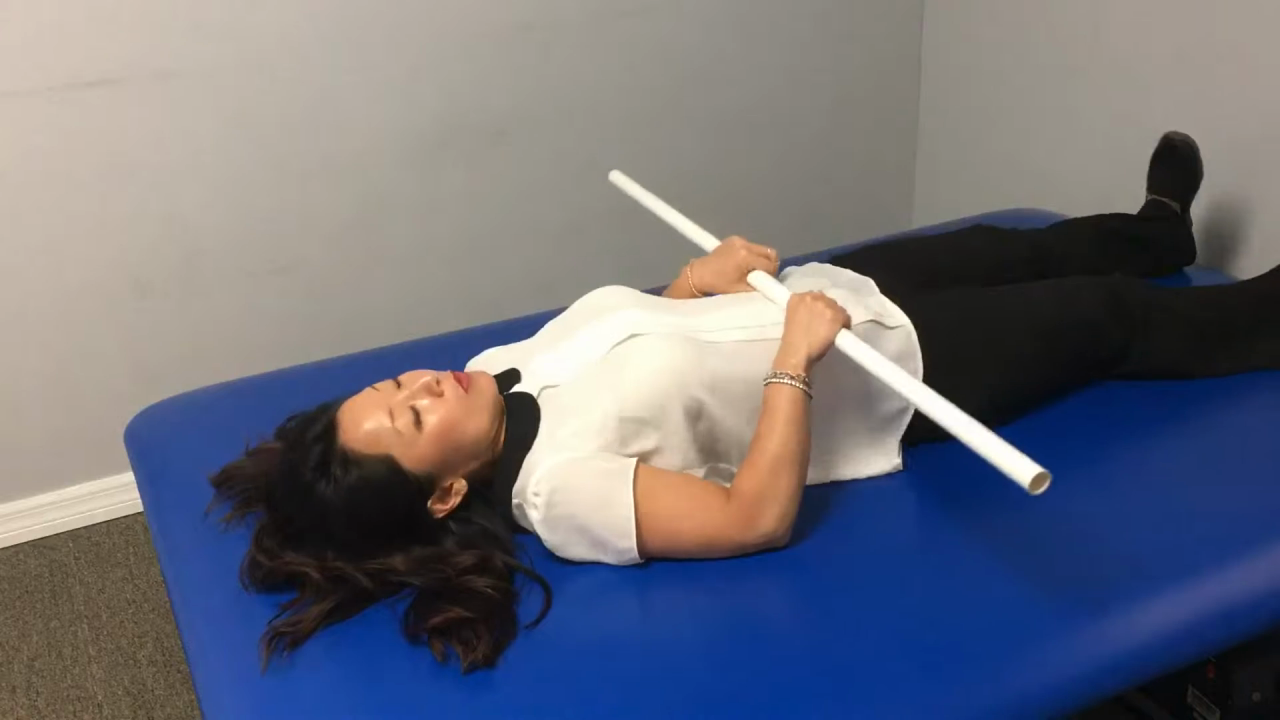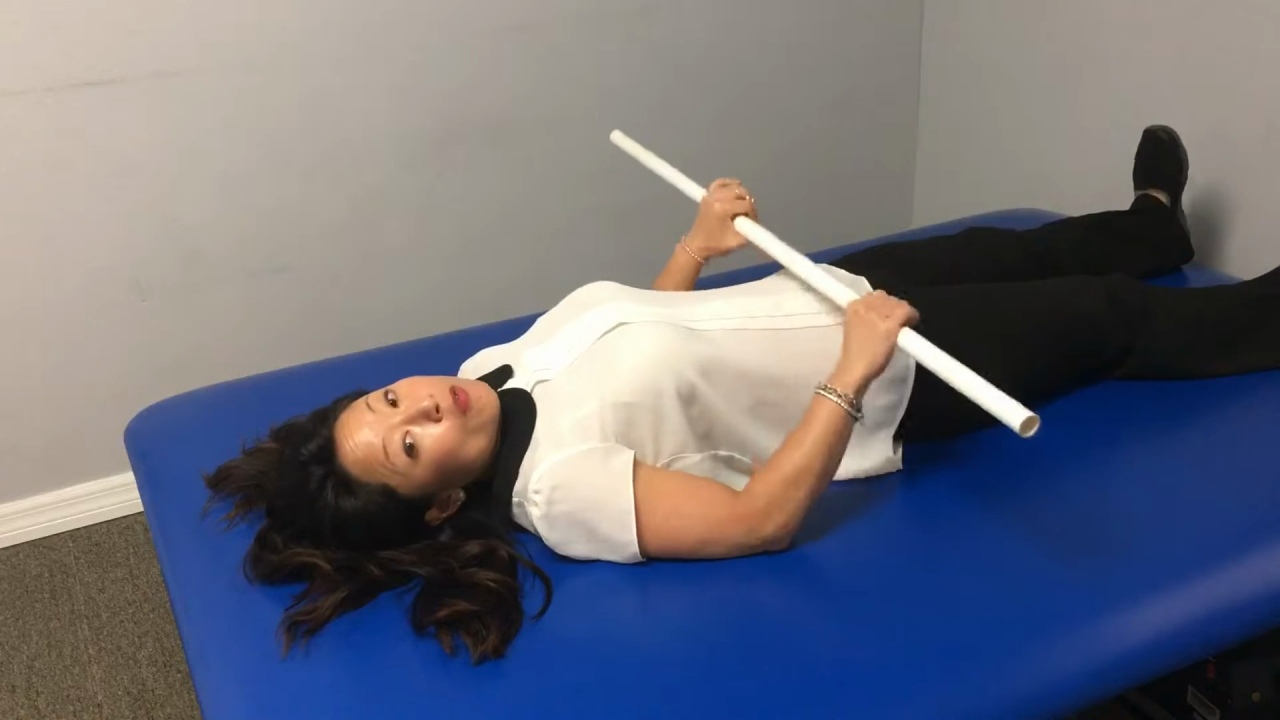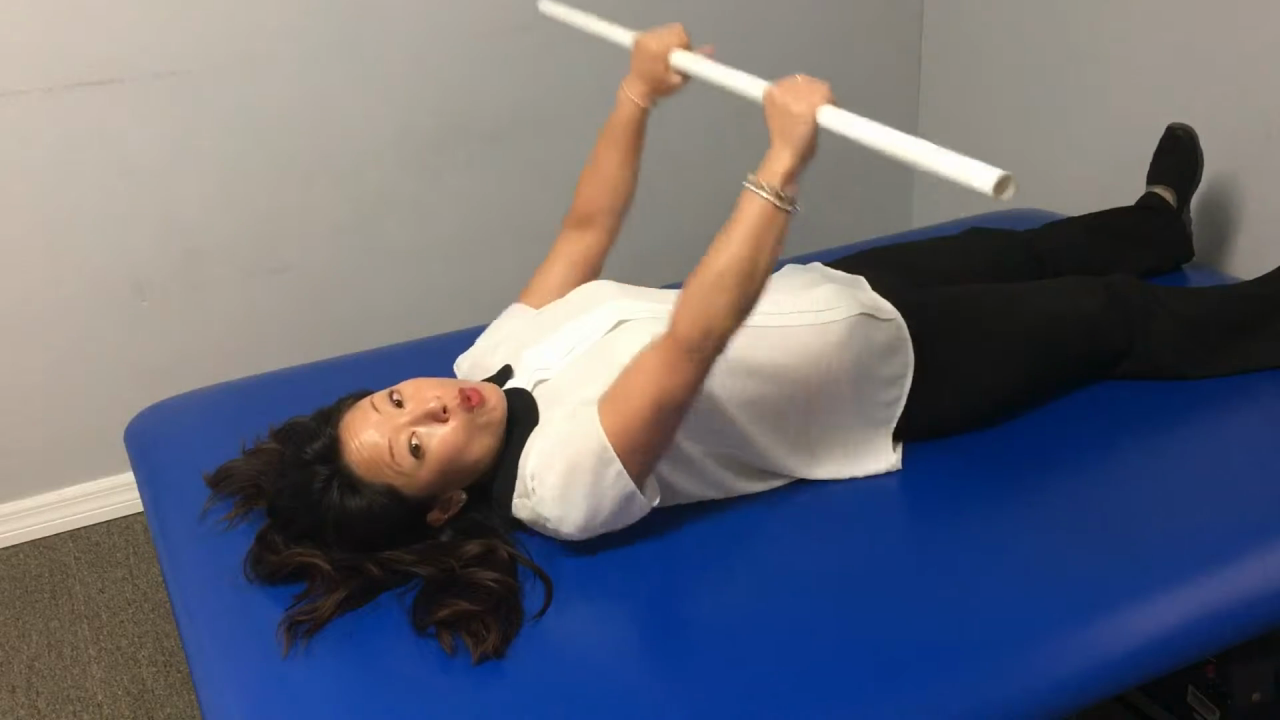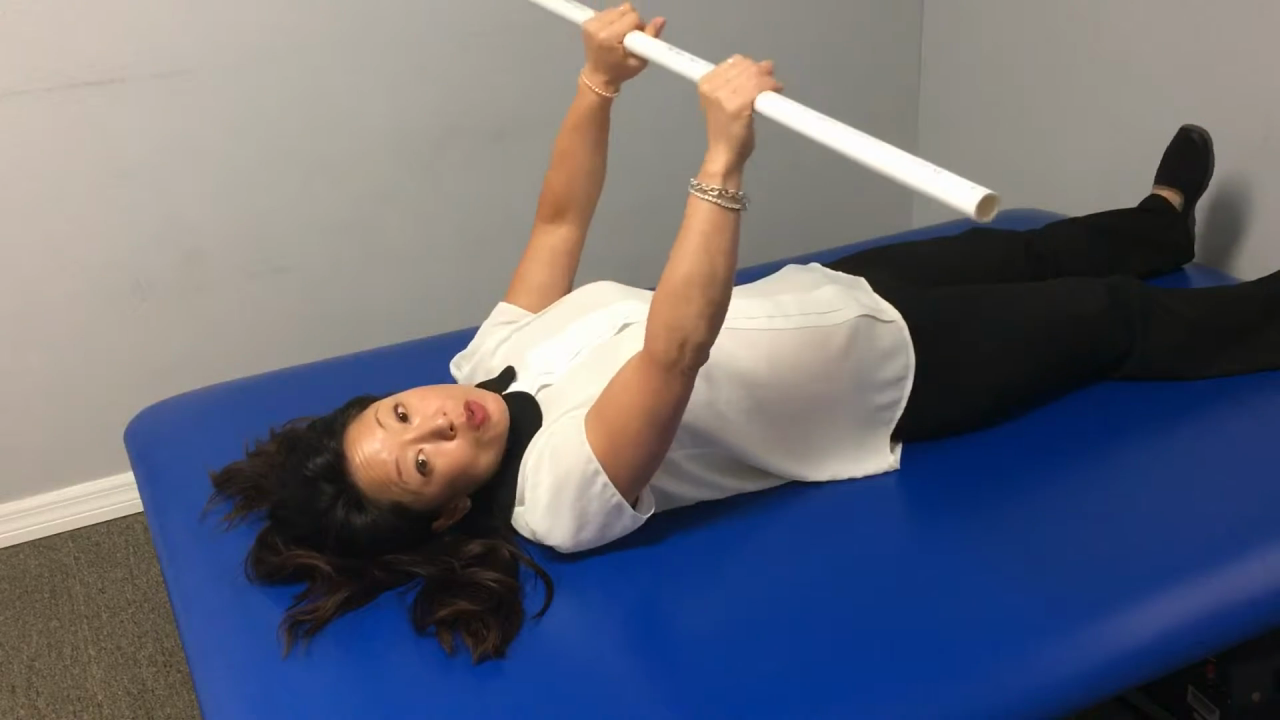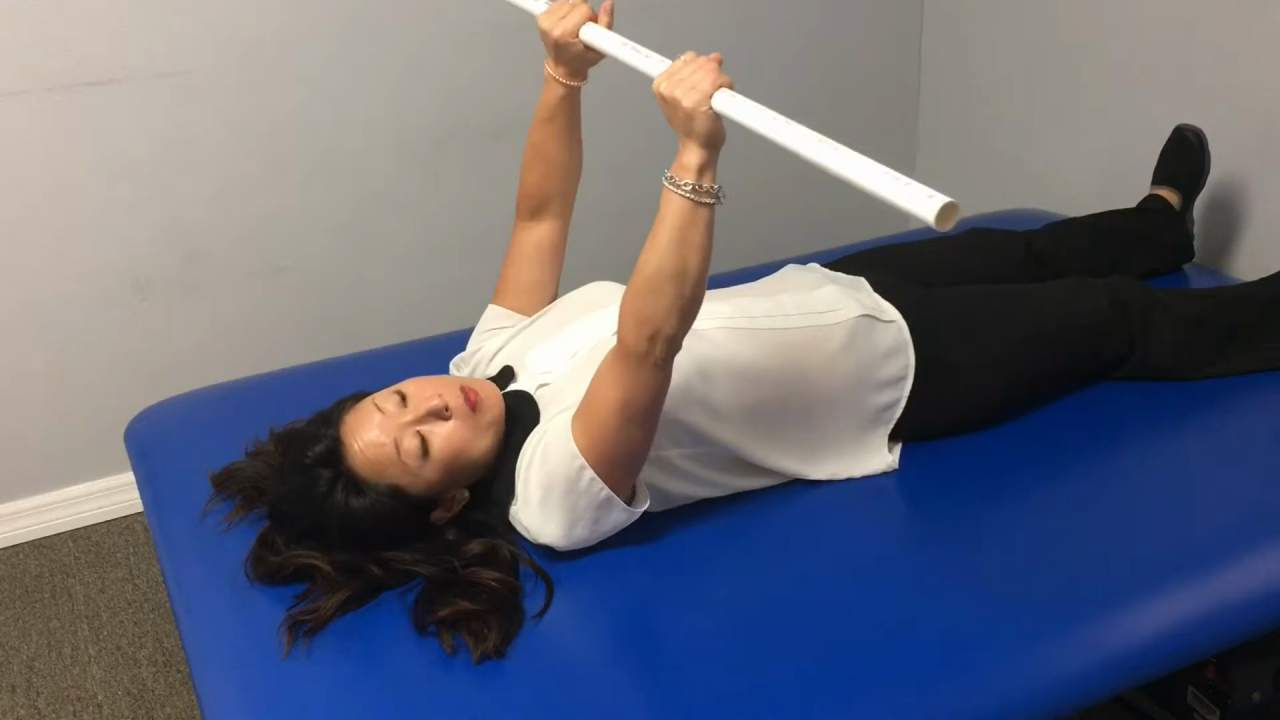
dt=0.5s
person 1, frame 1
left shoulder: (500, 369)
right shoulder: (556, 492)
right elbow: (759, 517)
left wrist: (694, 286)
right wrist: (793, 358)
left hip: (834, 286)
right hip: (895, 366)
left knee: (1012, 247)
right knee: (1113, 321)
left ankle: (1157, 226)
person 1, frame 2
left shoulder: (492, 366)
right shoulder: (558, 489)
right elbow: (758, 520)
left wrist: (696, 247)
right wrist: (854, 373)
left hip: (826, 287)
right hip: (891, 375)
left knee: (1016, 252)
right knee: (1109, 322)
left ankle: (1150, 224)
person 1, frame 3
left shoulder: (498, 359)
right shoulder: (564, 480)
left elbow: (587, 229)
right elbow: (703, 332)
left wrist: (636, 98)
right wrist: (782, 162)
left hip: (836, 290)
right hip: (888, 371)
left knee: (1007, 248)
right knee: (1111, 320)
left ankle: (1157, 220)
person 1, frame 4
left shoulder: (493, 358)
right shoulder: (563, 491)
left elbow: (559, 217)
right elbow: (677, 345)
right wrist: (725, 157)
left hip: (830, 288)
right hip: (889, 370)
left knee: (1010, 250)
right knee: (1111, 321)
left ankle: (1159, 219)
person 1, frame 5
left shoulder: (492, 356)
right shoulder: (557, 493)
left elbow: (541, 215)
right elbow: (649, 341)
right wrist: (696, 154)
left hip: (828, 293)
right hip: (893, 367)
left knee: (1007, 249)
right knee: (1113, 323)
left ankle: (1161, 222)
